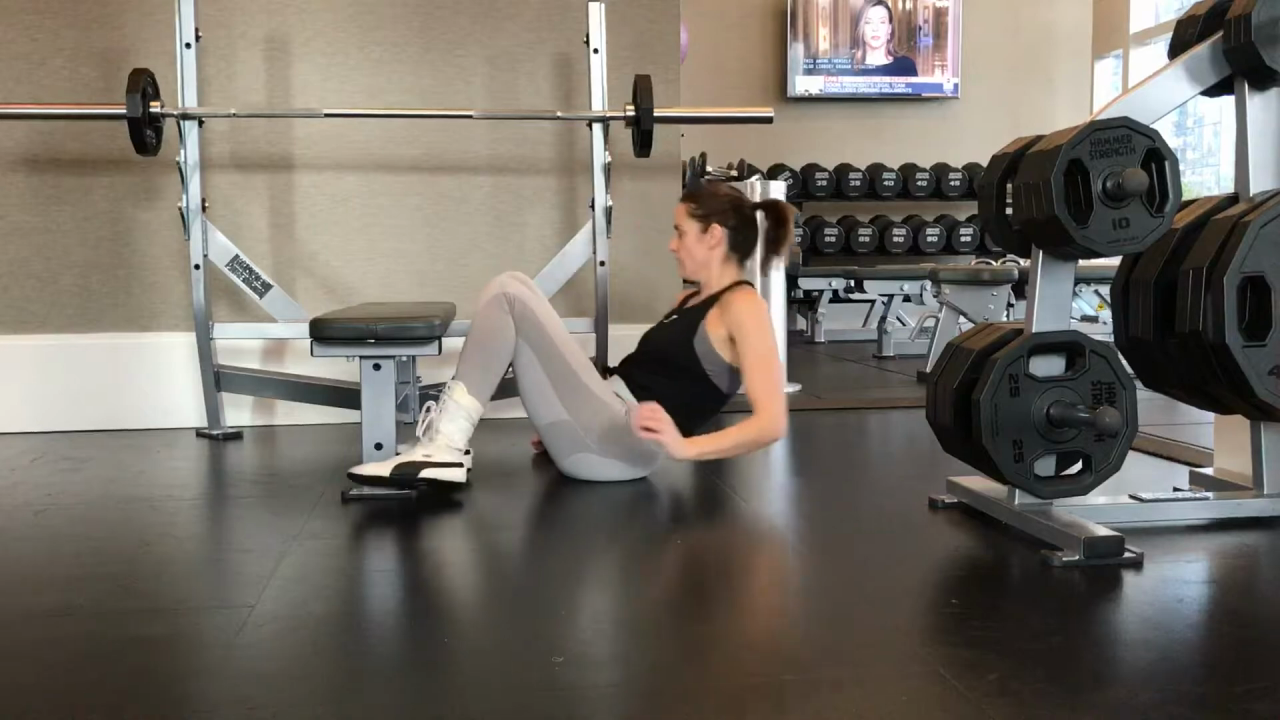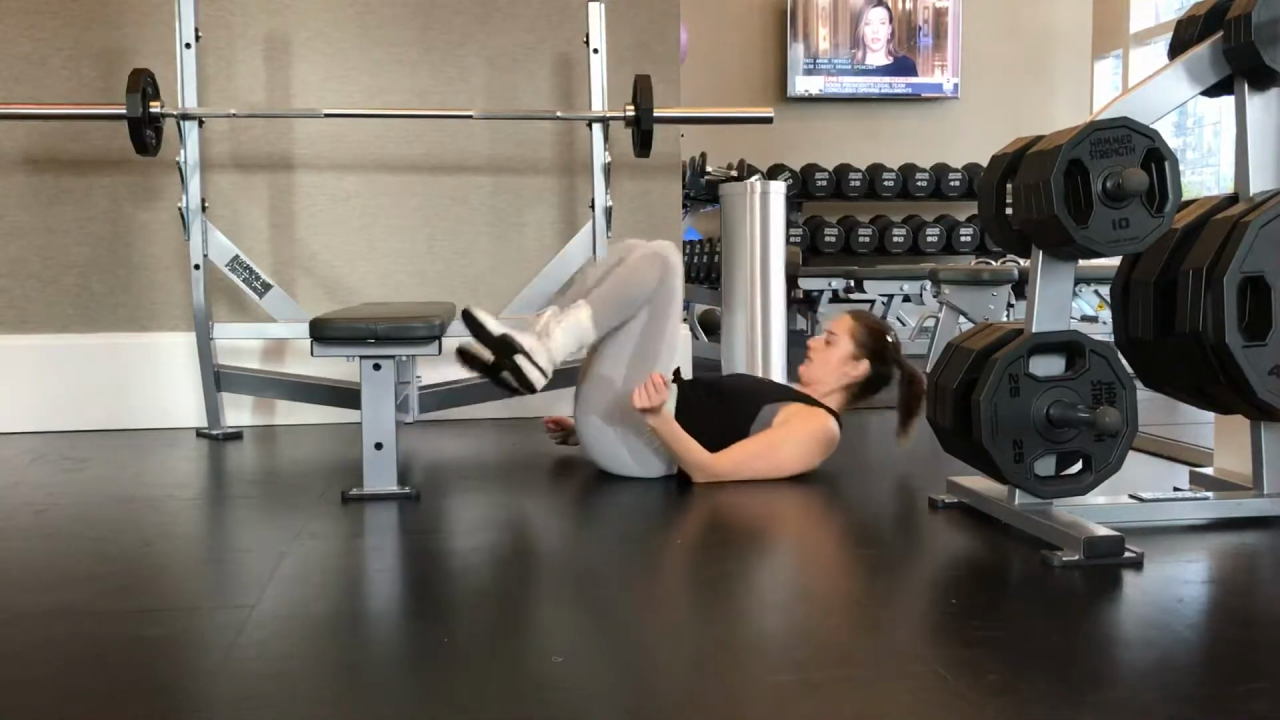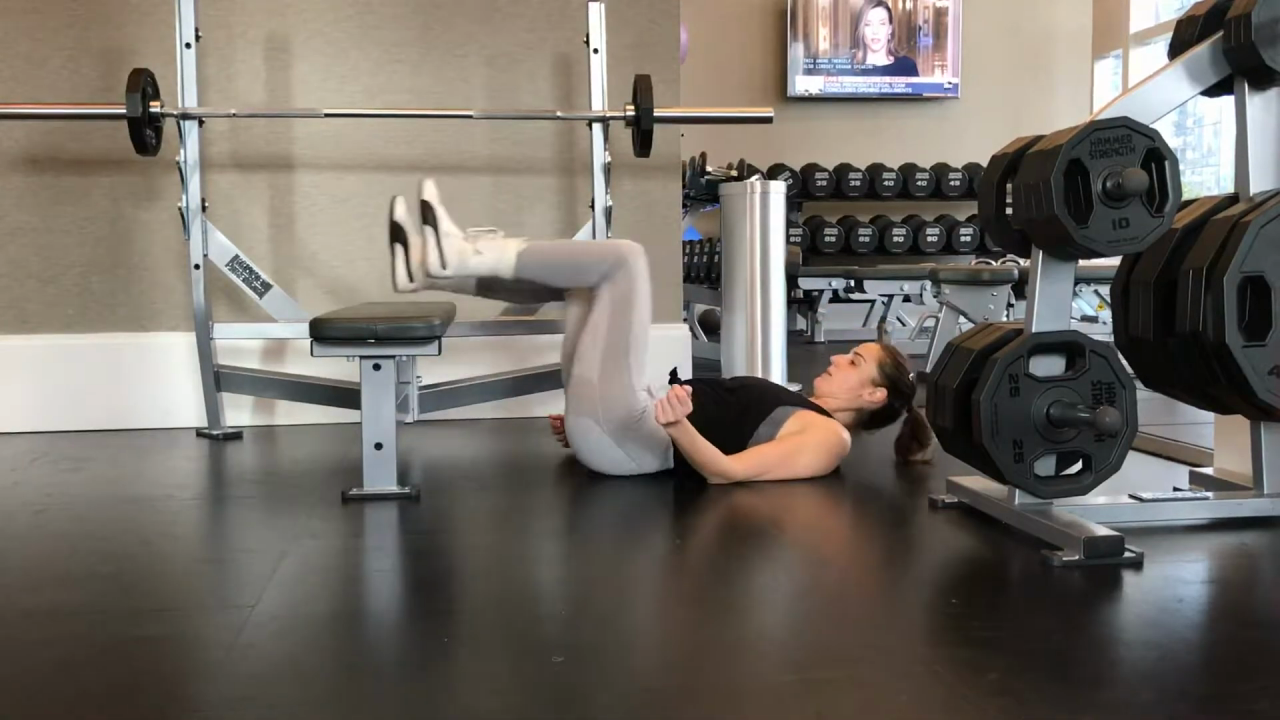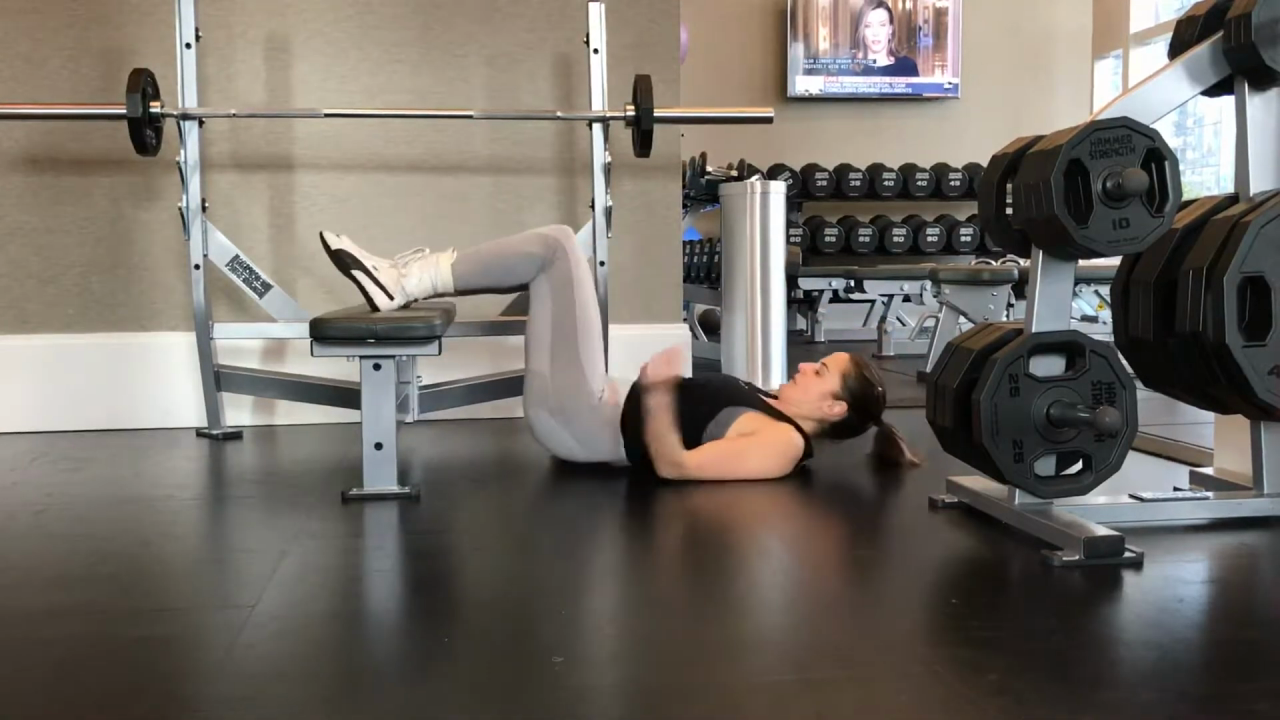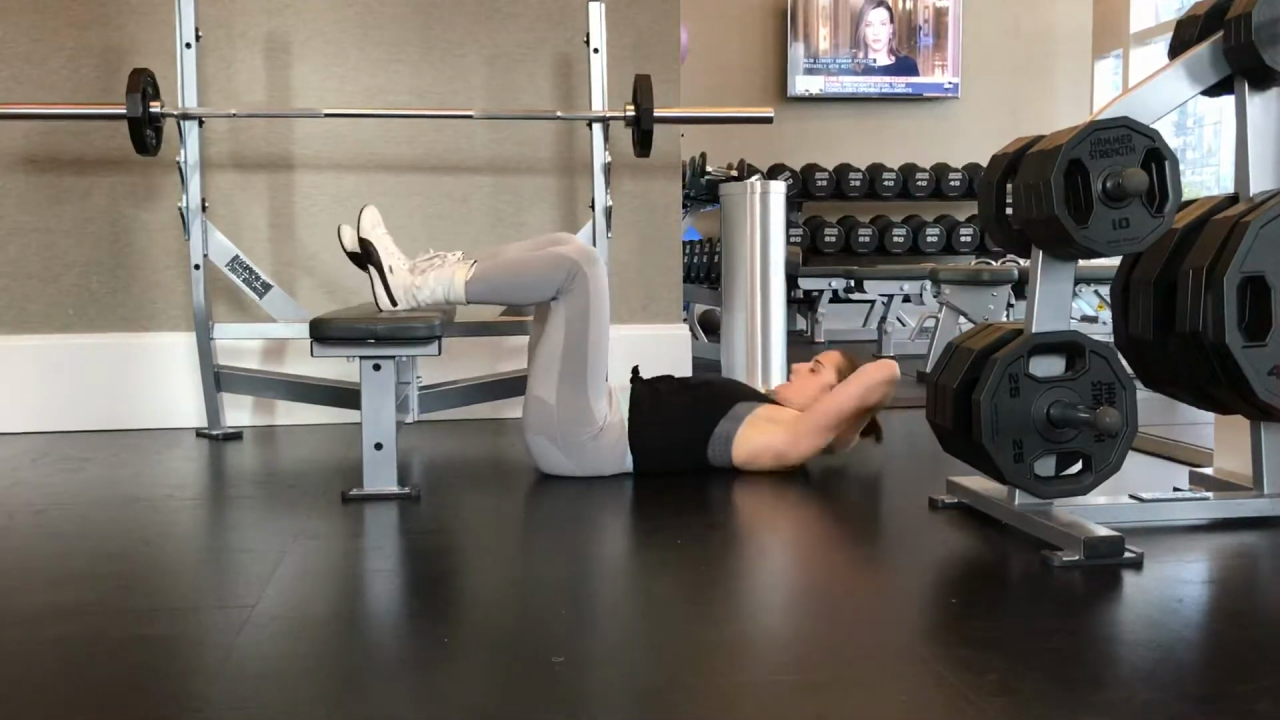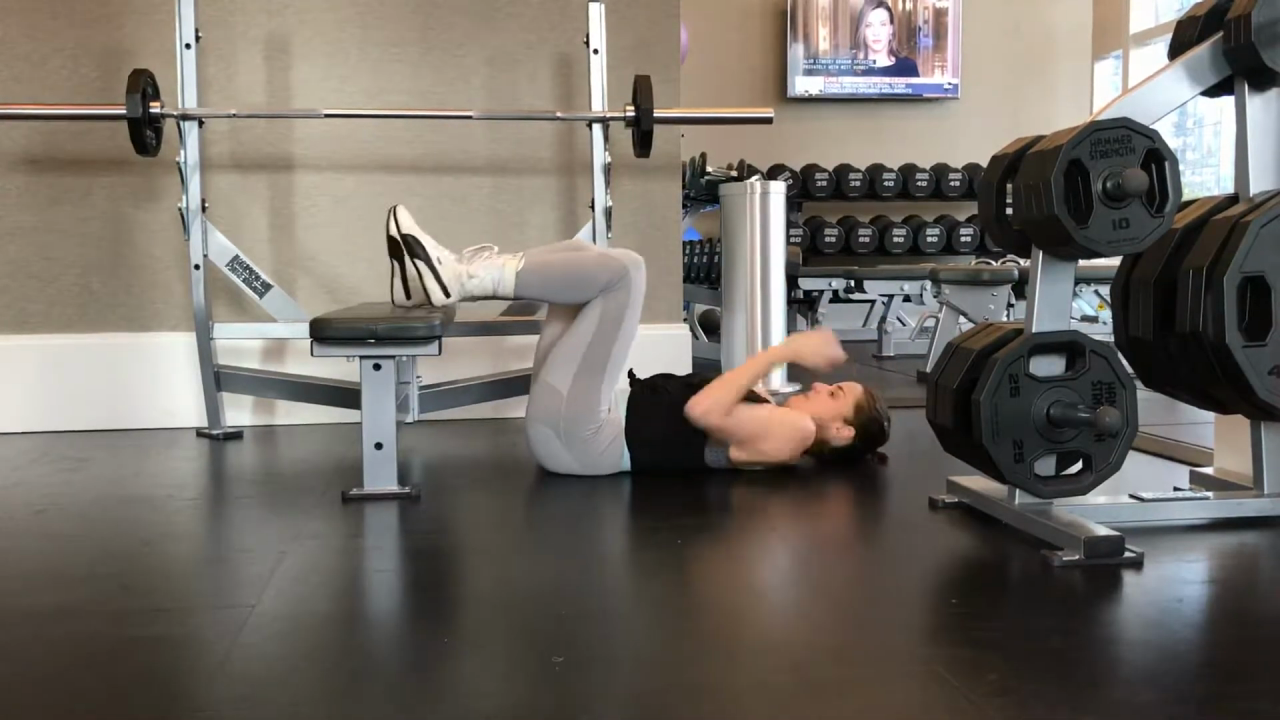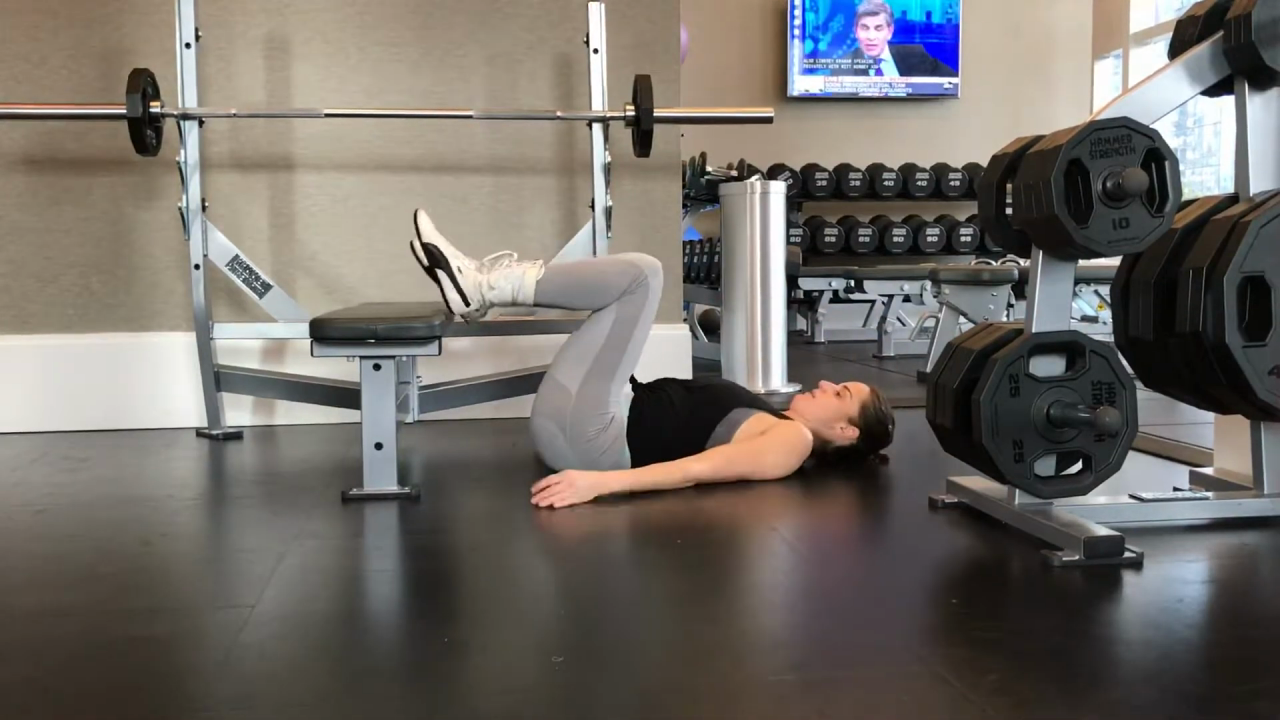
dt=0.5s
person 1, frame 1
left shoulder: (744, 310)
right shoulder: (698, 300)
left elbow: (772, 424)
left wrist: (683, 446)
right wrist: (566, 421)
left hip: (614, 446)
right hip: (607, 418)
left knee: (507, 296)
right knee: (512, 294)
left ankle: (444, 448)
right ankle: (443, 440)
person 1, frame 2
left shoulder: (818, 429)
right shoulder: (795, 402)
left elbow: (708, 469)
left wrist: (654, 417)
left hip: (632, 438)
right hip: (616, 421)
left knee: (659, 261)
right knee: (637, 257)
left ankle: (539, 355)
right ankle: (533, 350)
person 1, frame 3
left shoulder: (828, 438)
right shoulder: (799, 415)
left elbow: (725, 470)
left wrist: (676, 429)
right wrist: (586, 425)
left hip: (620, 438)
right hip: (615, 430)
left knee: (623, 259)
right knee: (591, 278)
left ankle: (461, 255)
right ankle: (431, 265)
person 1, frame 4
left shoulder: (782, 444)
right shoulder: (776, 414)
left elbow: (674, 465)
left wrist: (657, 394)
left hip: (578, 421)
right hip: (603, 406)
left knee: (557, 245)
right knee: (549, 266)
left ankle: (403, 285)
right ankle: (401, 278)
person 1, frame 5
left shoulder: (798, 437)
right shoulder: (771, 415)
left elbow: (884, 372)
left wrist: (851, 426)
left hip: (581, 444)
right hip: (599, 423)
left knee: (578, 264)
right knee: (564, 248)
left ankle: (411, 288)
right ankle: (413, 279)
person 1, frame 6
left shoulder: (793, 431)
right shoulder: (774, 422)
left elbow: (701, 410)
left wrist: (784, 350)
left hip: (577, 440)
right hip: (580, 429)
left knee: (623, 268)
right knee: (578, 256)
left ankle: (459, 276)
right ankle: (434, 281)
person 1, frame 7
left shoulder: (793, 441)
right shoulder: (771, 425)
left elbow: (701, 470)
left wrist: (600, 481)
left hip: (583, 437)
right hip: (583, 425)
left knee: (641, 272)
right knee: (630, 273)
left ankle: (480, 286)
right ankle: (476, 287)
